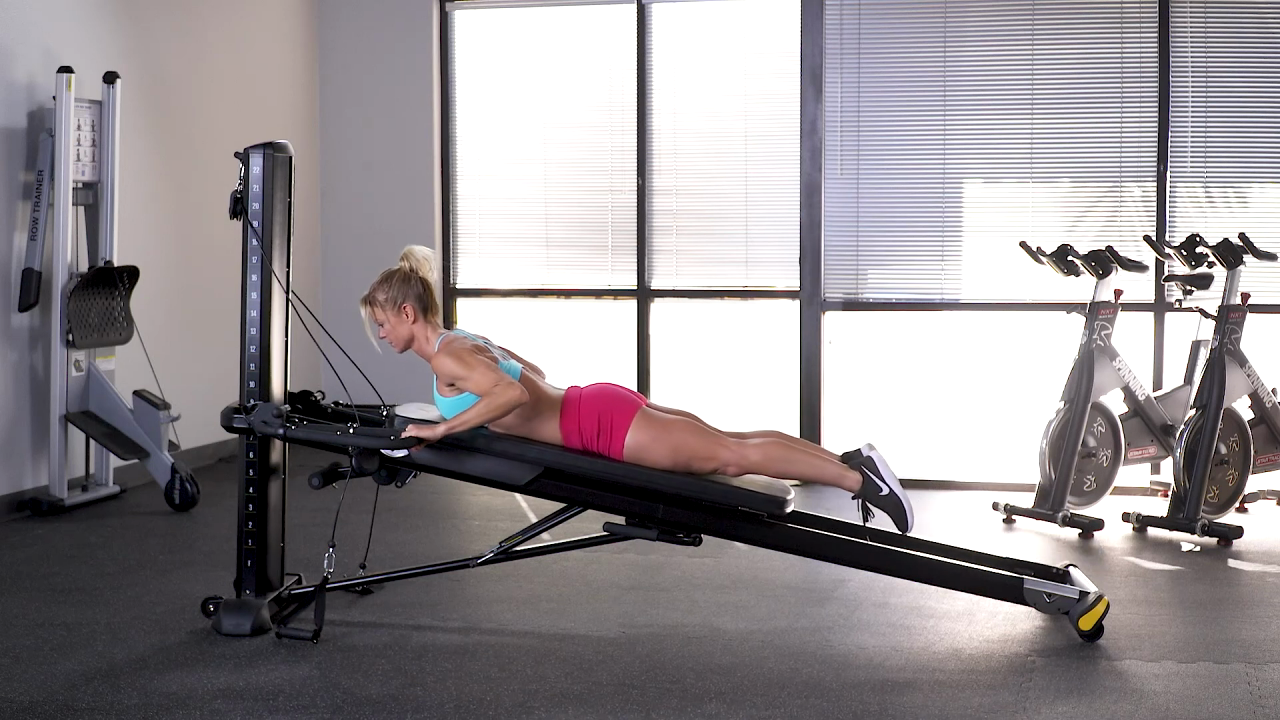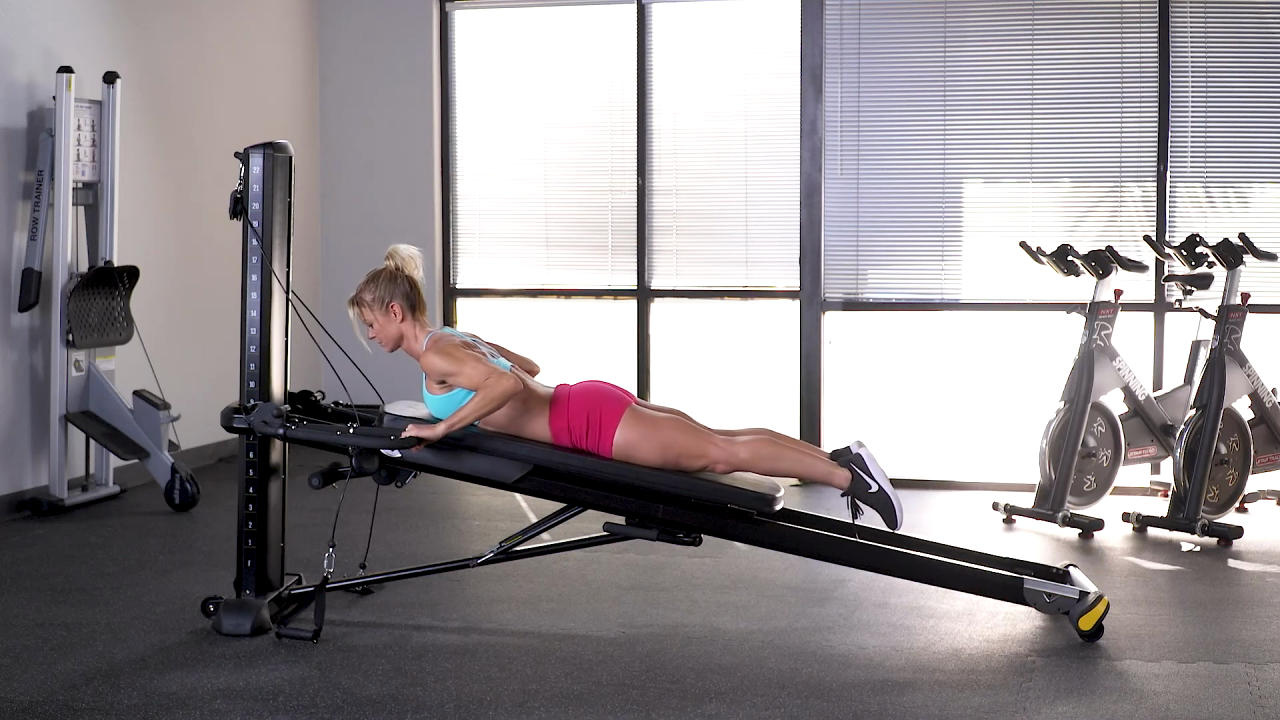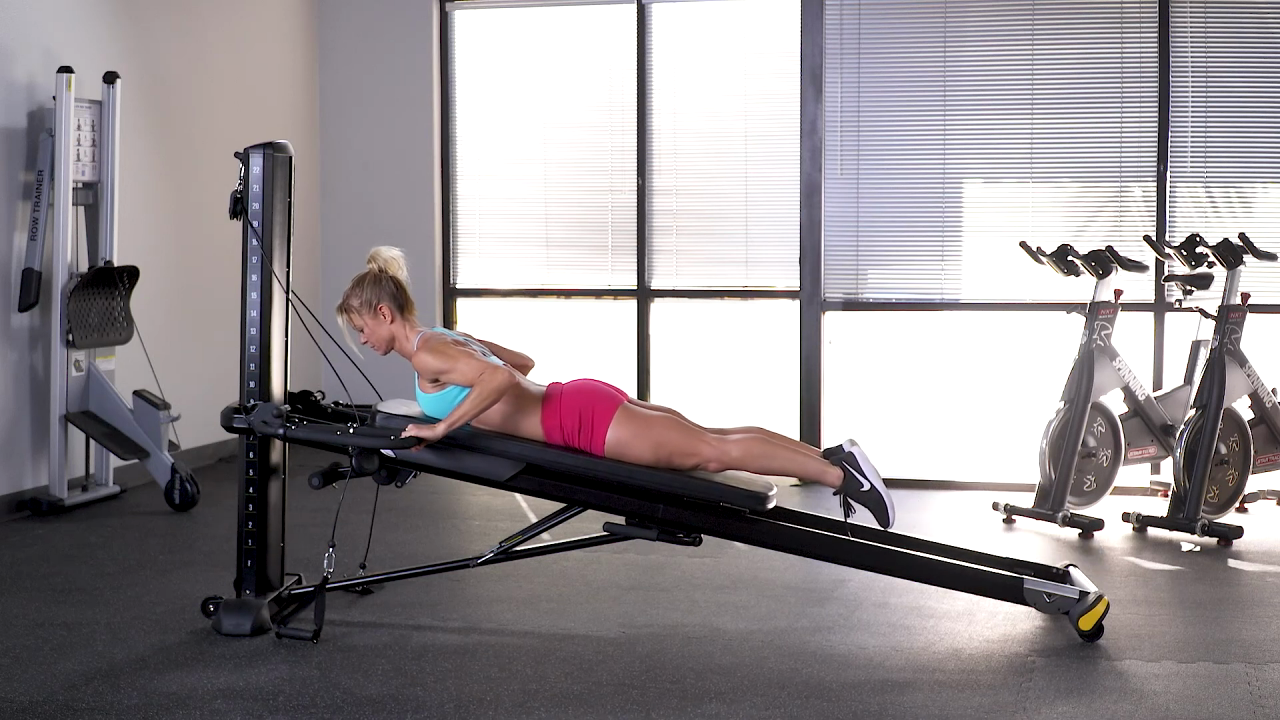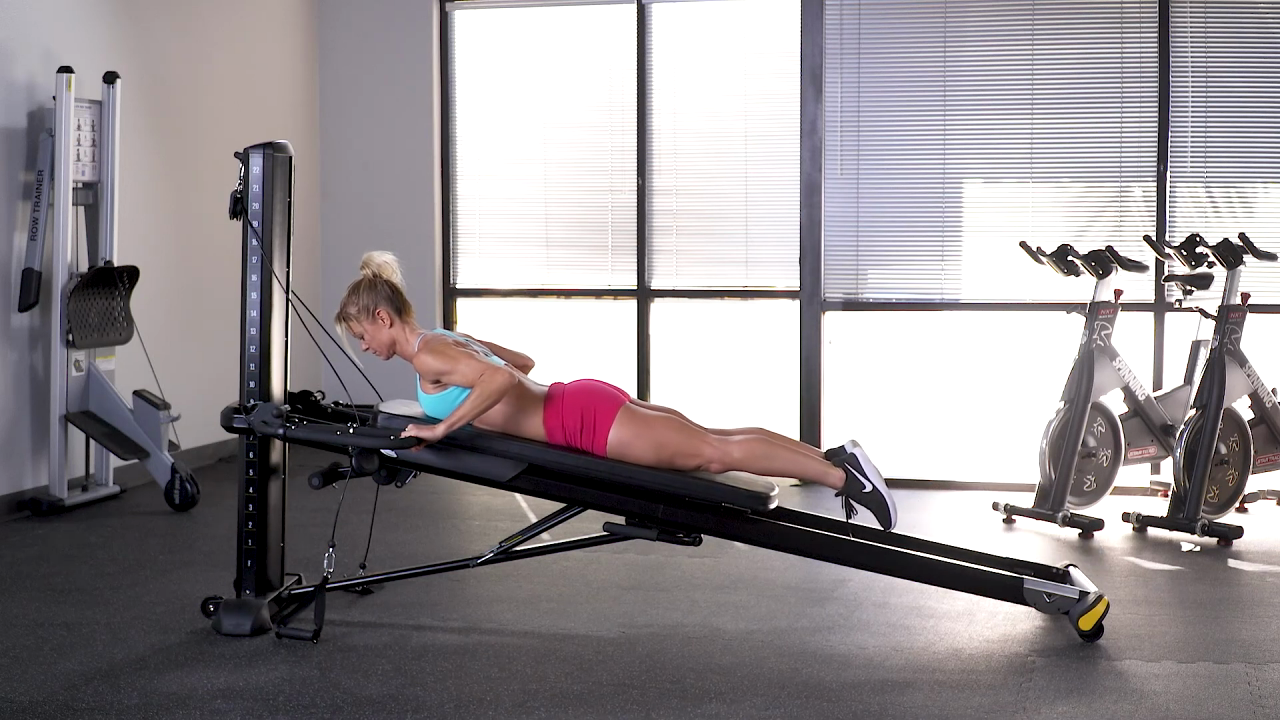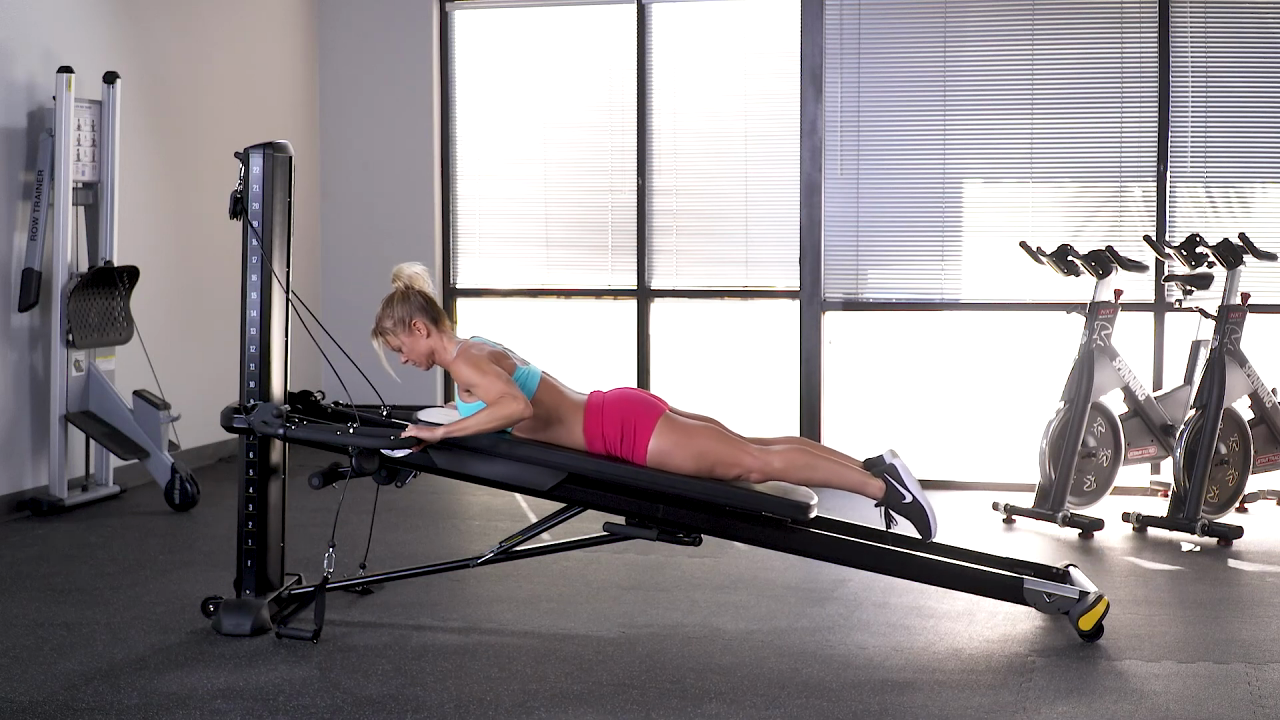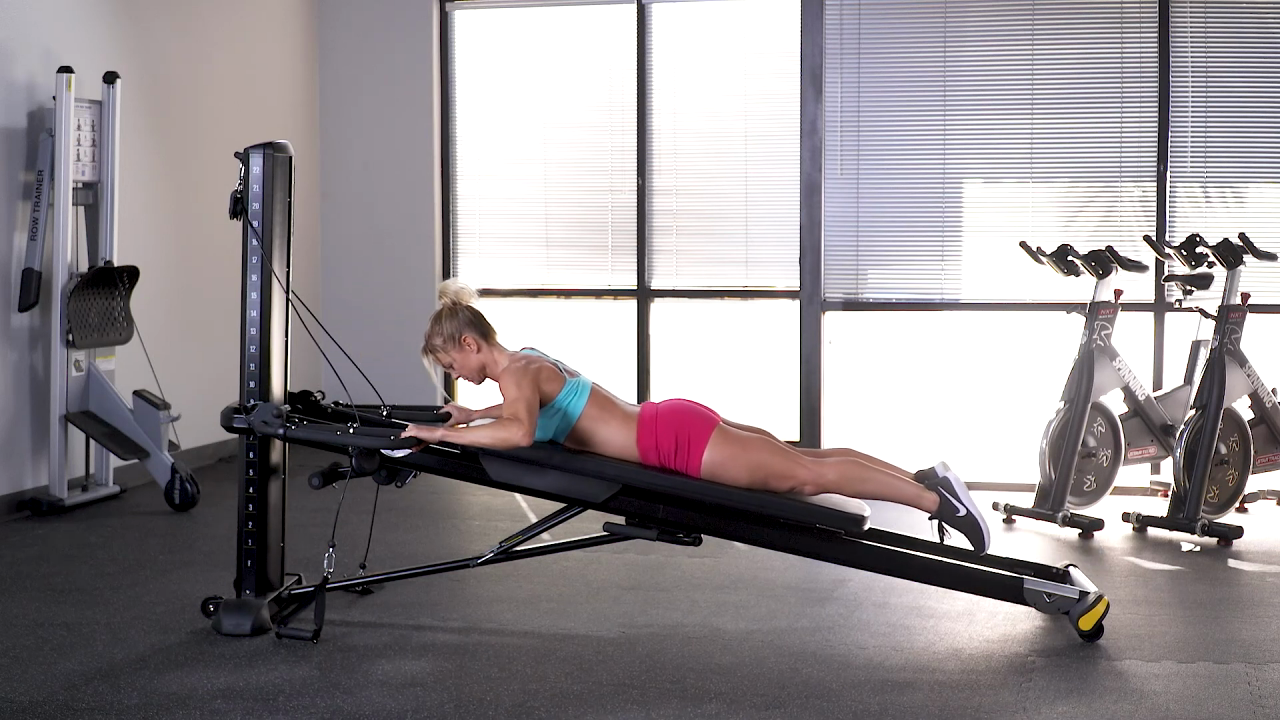
dt=0.4s
person 1, frame 1
left shoulder: (446, 355)
right shoulder: (463, 340)
left elbow: (515, 394)
left wrist: (442, 427)
right wrist: (463, 402)
left hip: (598, 424)
right hip: (601, 407)
left knee: (731, 457)
right knee: (734, 440)
left ankle: (858, 479)
right ankle: (850, 461)
person 1, frame 2
left shoulder: (434, 354)
right shoulder: (453, 337)
left elbow: (507, 384)
left wrist: (441, 427)
right wrist: (461, 399)
left hip: (587, 422)
right hip: (589, 404)
left knee: (719, 455)
right knee: (721, 439)
left ankle: (847, 476)
right ankle: (839, 459)
person 1, frame 3
left shoulder: (425, 353)
right shoulder: (445, 337)
left elbow: (500, 377)
left wrist: (442, 426)
right wrist: (453, 397)
left hip: (580, 421)
right hip: (582, 403)
left knee: (712, 453)
right knee: (713, 437)
left ankle: (839, 474)
right ankle: (831, 456)
person 1, frame 4
left shoulder: (426, 353)
right shoulder: (446, 339)
left elbow: (499, 378)
left wrist: (443, 427)
right wrist: (460, 399)
left hip: (584, 421)
right hip: (585, 404)
left knee: (714, 453)
right knee: (715, 437)
left ankle: (842, 475)
right ankle: (834, 458)
person 1, frame 5
left shoulder: (463, 360)
right shoulder: (480, 347)
left elbow: (520, 407)
left wrist: (444, 431)
right wrist: (474, 409)
left hip: (623, 430)
right hip: (624, 412)
left knee: (753, 464)
right knee: (755, 447)
left ankle: (880, 487)
right ankle: (871, 468)
person 1, frame 6
left shoulder: (513, 369)
right shoulder: (527, 360)
left elbow: (521, 434)
left wrist: (444, 434)
right wrist: (476, 414)
left hip: (675, 441)
right hip: (676, 425)
left knee: (807, 475)
right knee: (805, 460)
left ankle: (934, 501)
right ankle: (926, 481)
